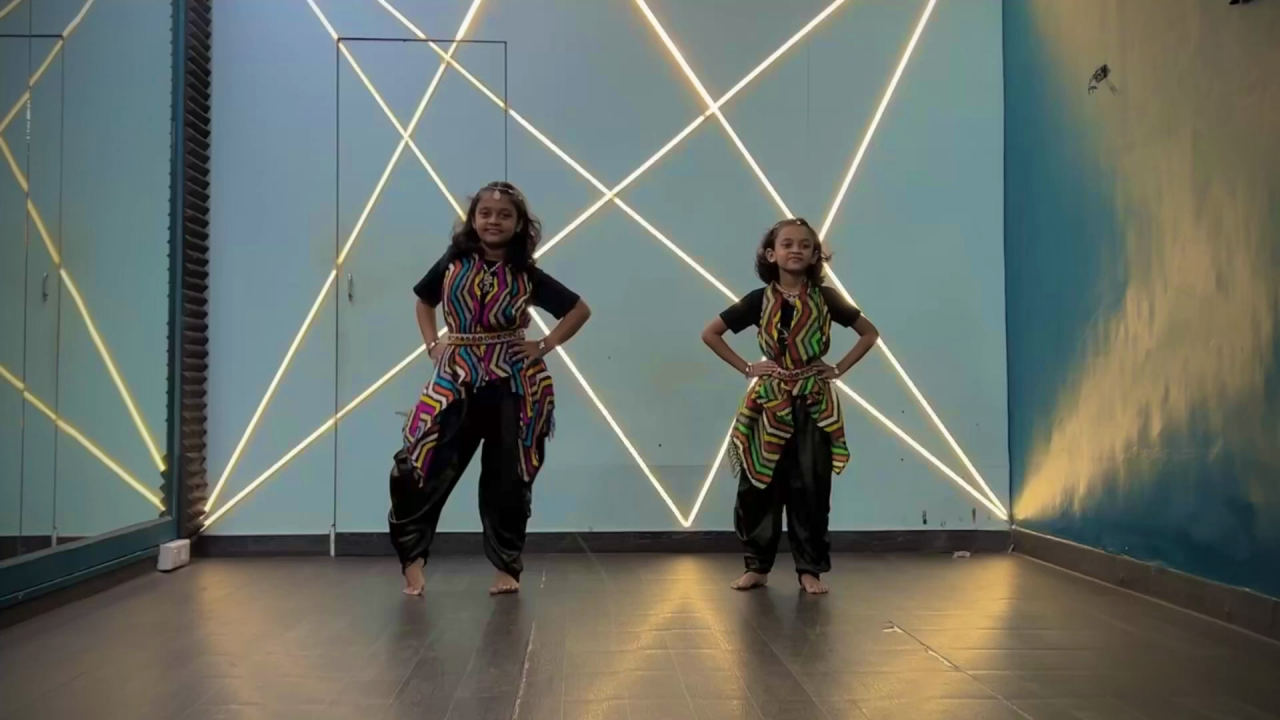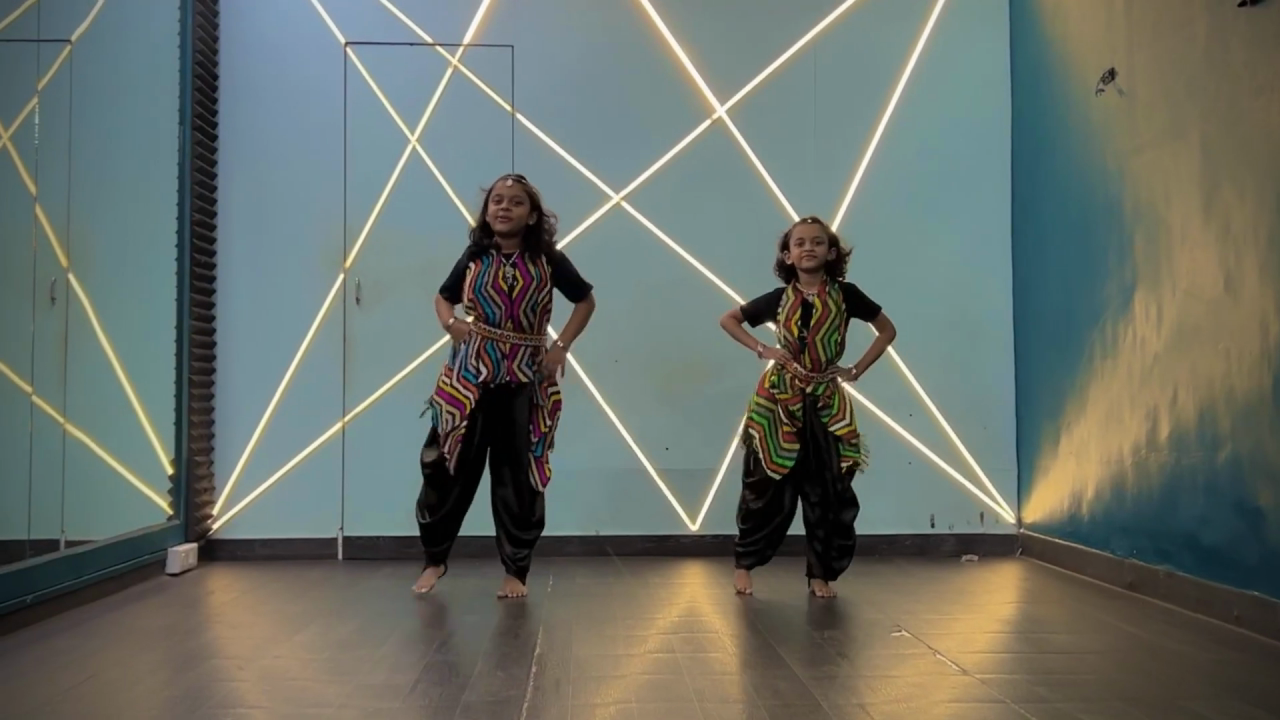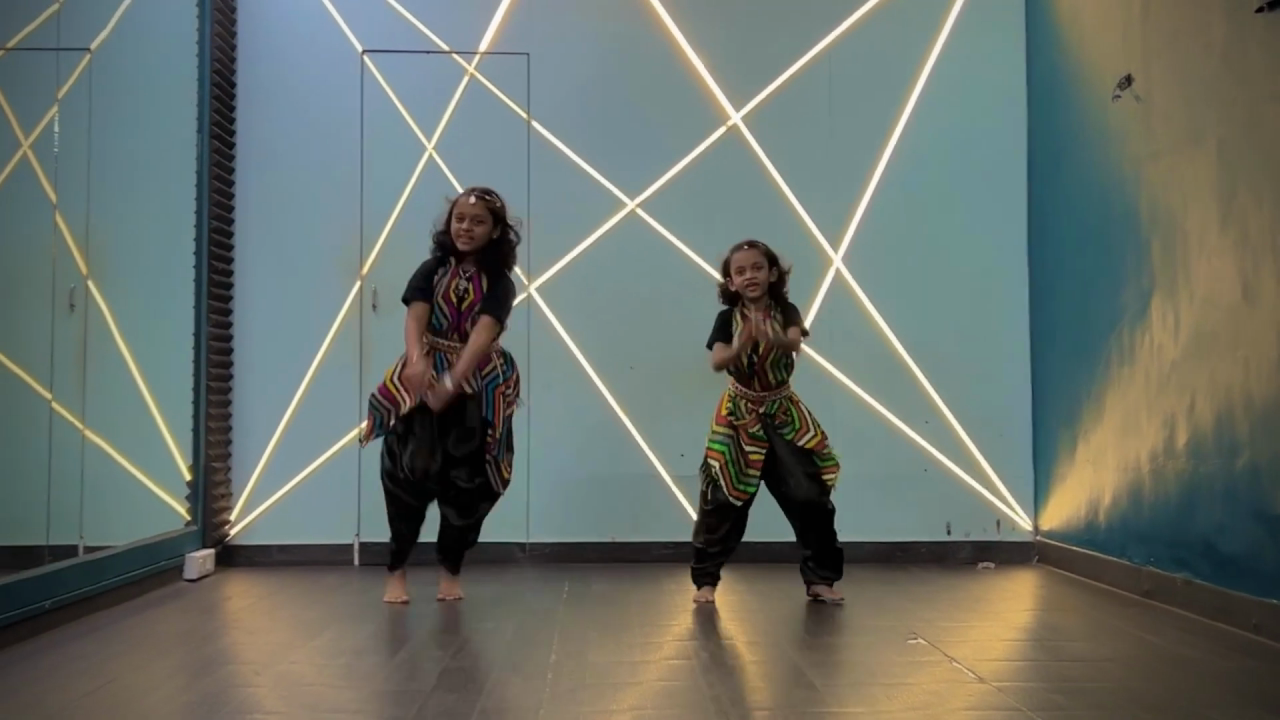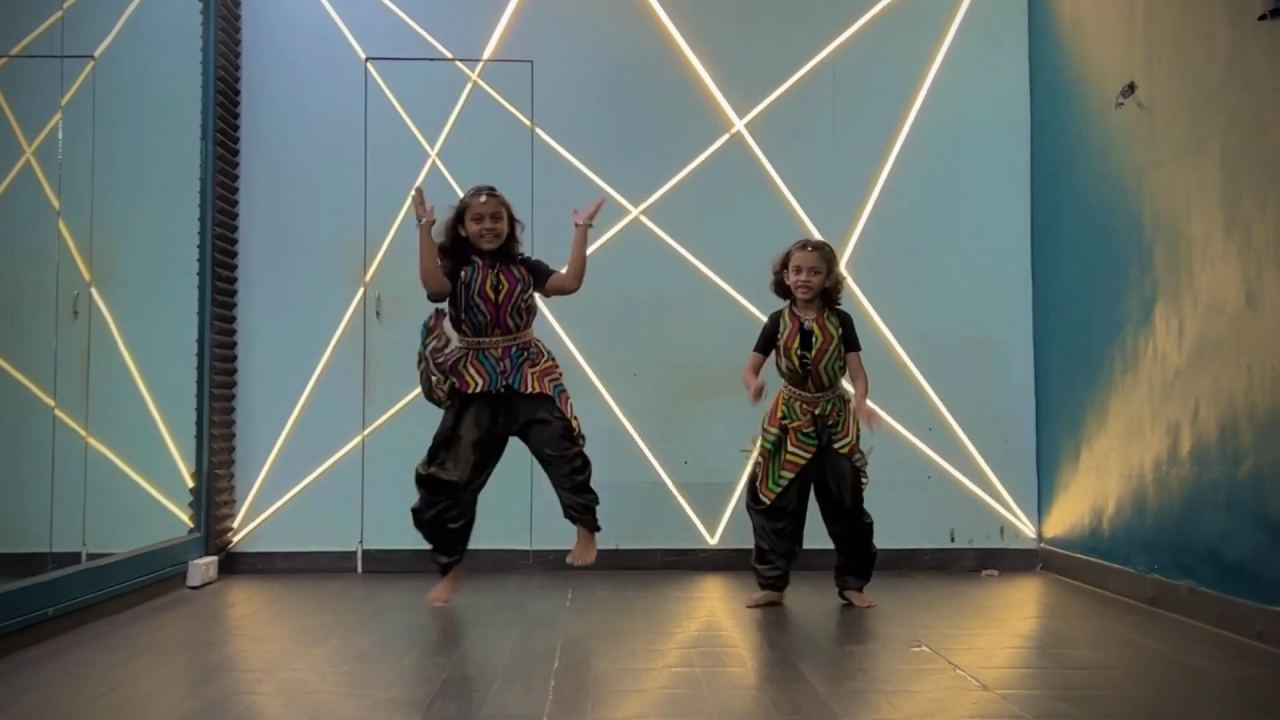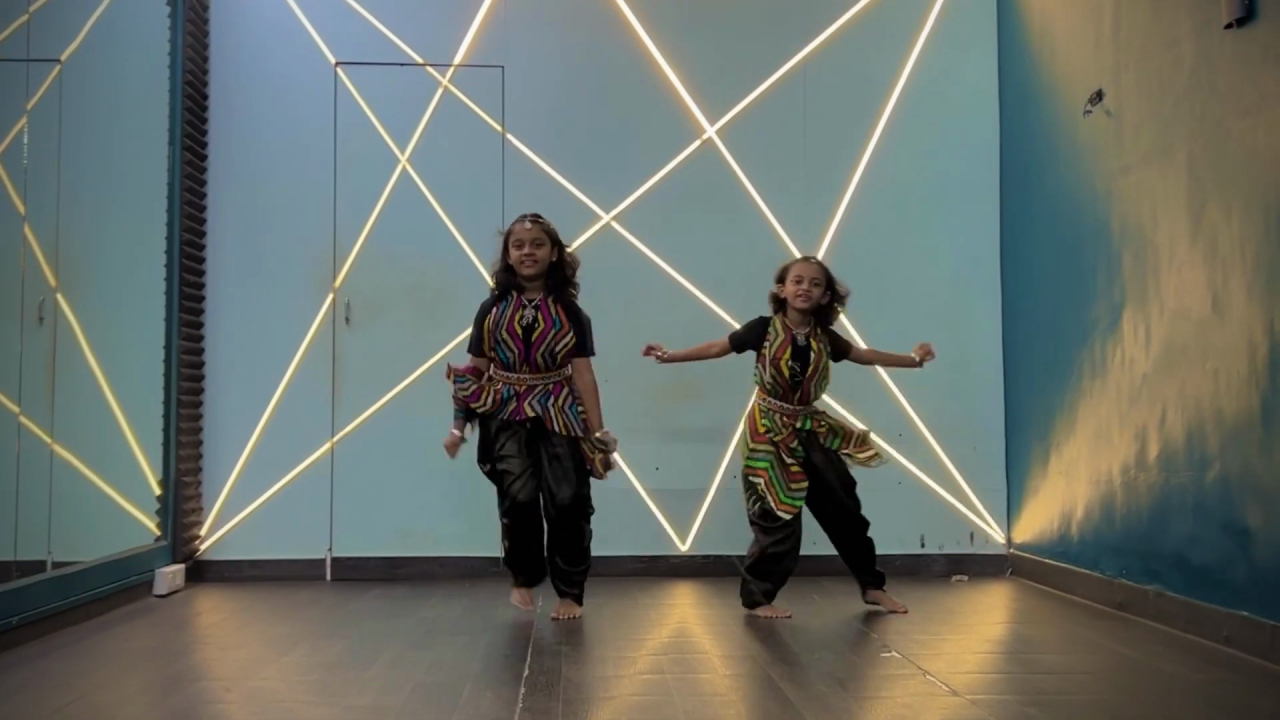
dt=0.7s
person 1, frame 1
left shoulder: (527, 274)
right shoulder: (453, 263)
left elbow: (579, 310)
right elbow: (422, 299)
left wrist: (546, 346)
right wrist: (431, 341)
left hip: (513, 383)
right hip: (457, 380)
left knee: (508, 477)
right knee: (426, 469)
left ankle: (507, 566)
right ankle: (413, 560)
person 1, frame 2
left shoulder: (549, 261)
right shoulder: (474, 259)
left elbow: (585, 300)
right elbow: (443, 298)
left wrist: (561, 346)
right wrist: (452, 323)
left hip: (526, 380)
right hip: (472, 376)
left knee: (519, 478)
right knee: (452, 470)
left ankle: (515, 570)
right ankle: (435, 560)
person 1, frame 3
left shoulder: (497, 280)
right shoulder: (431, 270)
left elbow: (485, 335)
right elbow: (413, 321)
left wrist: (455, 377)
right wrist: (415, 359)
left hip: (477, 385)
right hip: (425, 375)
left knee: (466, 481)
right knee: (410, 472)
left ankle: (449, 570)
right ankle: (397, 569)
person 1, frame 4
left shoulder: (524, 268)
right shoulder: (455, 270)
left elbow: (570, 284)
right elbow: (433, 287)
left wrist: (580, 230)
right wrist: (424, 230)
left hip: (528, 374)
right hip: (475, 382)
left knee: (559, 445)
right knee: (455, 471)
left ankle: (586, 528)
right ankle: (448, 568)
person 1, frame 5
left shoulder: (566, 306)
right shoulder: (493, 307)
left elbow: (582, 369)
right elbow: (472, 368)
left wrist: (598, 428)
right wrist: (457, 424)
left hip: (557, 413)
right hip: (505, 415)
left knee: (567, 503)
right knee: (520, 497)
left ankle: (569, 593)
right ankle: (524, 578)
person 2, frame 1
left shoulder: (824, 298)
right shoulder: (758, 301)
left elbow: (870, 333)
right elbow: (710, 334)
left wrist: (838, 368)
right wrist: (747, 368)
left hip: (813, 403)
right hip: (770, 401)
left knee: (810, 487)
right knee: (760, 485)
left ankle: (810, 568)
right ankle: (758, 566)
person 2, frame 2
left shoulder: (846, 295)
right shoulder: (779, 298)
left elbow: (887, 330)
right elbow: (728, 319)
left wrist: (856, 370)
right wrist: (761, 349)
left hip: (826, 401)
right hip: (781, 397)
left knee: (828, 490)
right knee: (769, 483)
left ankle: (821, 572)
right ankle: (745, 562)
person 2, frame 3
left shoulder: (785, 311)
right shoulder: (726, 320)
left elbow: (794, 341)
right elbow: (717, 362)
left wrist: (767, 331)
right wrist: (742, 340)
left hip: (782, 414)
right hip: (738, 418)
left knee: (809, 498)
right knee: (723, 502)
left ankle: (820, 578)
right ankle: (706, 579)
person 2, frame 4
left shoulder: (840, 320)
right shoulder: (778, 321)
left elbow: (856, 370)
right elbow: (751, 369)
left wrist: (861, 403)
right wrist: (753, 383)
left hip: (834, 416)
right hip: (790, 417)
left knee: (845, 505)
right knee: (777, 503)
left ankle: (852, 583)
right ankle: (771, 584)
person 2, frame 5
left shoulder: (824, 335)
right shoulder: (762, 329)
left elbow: (863, 355)
right elbow: (719, 347)
left wrist: (911, 360)
right wrist: (671, 356)
left hip: (811, 428)
right hip: (768, 430)
left knee: (844, 510)
right knee: (778, 516)
left ankle: (873, 586)
right ankle: (758, 596)
